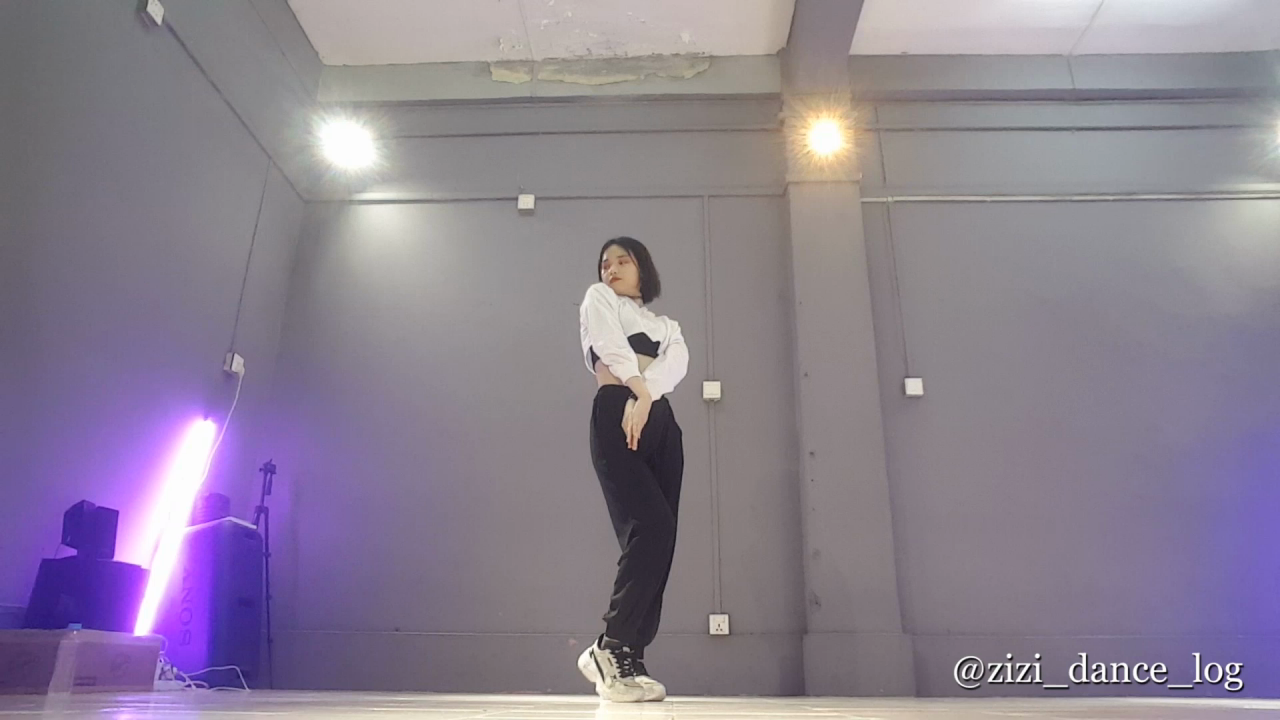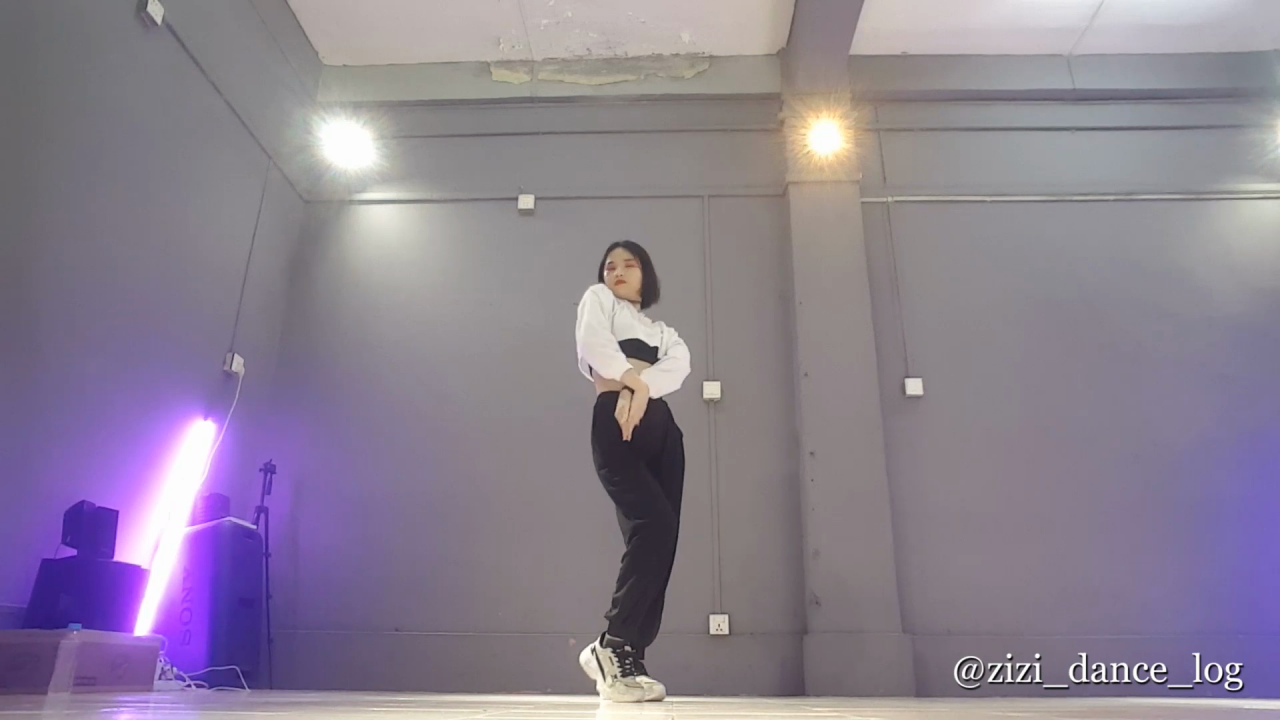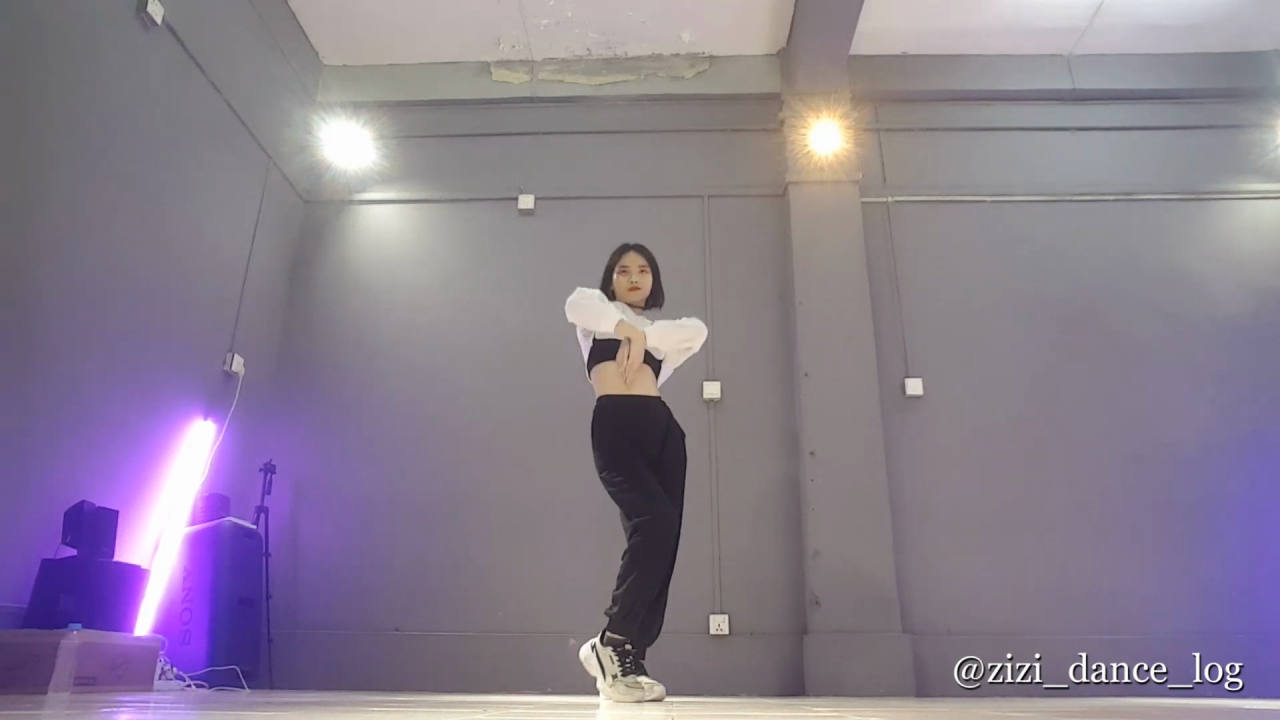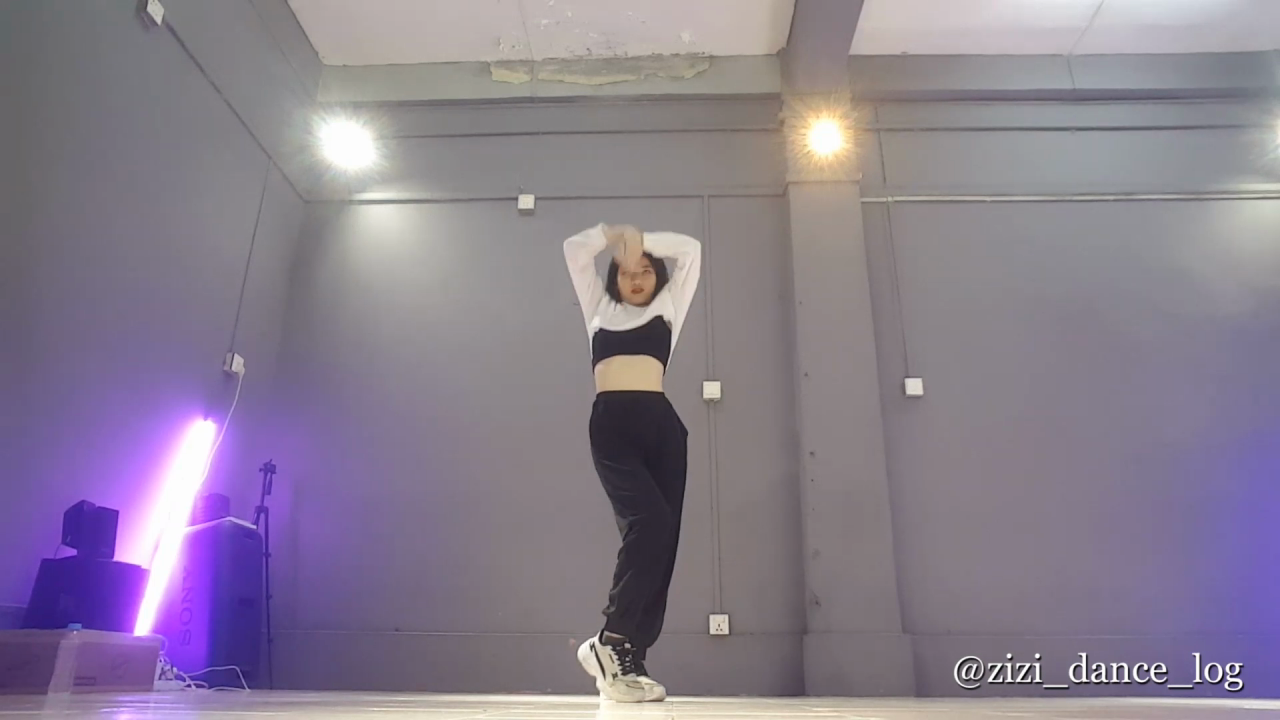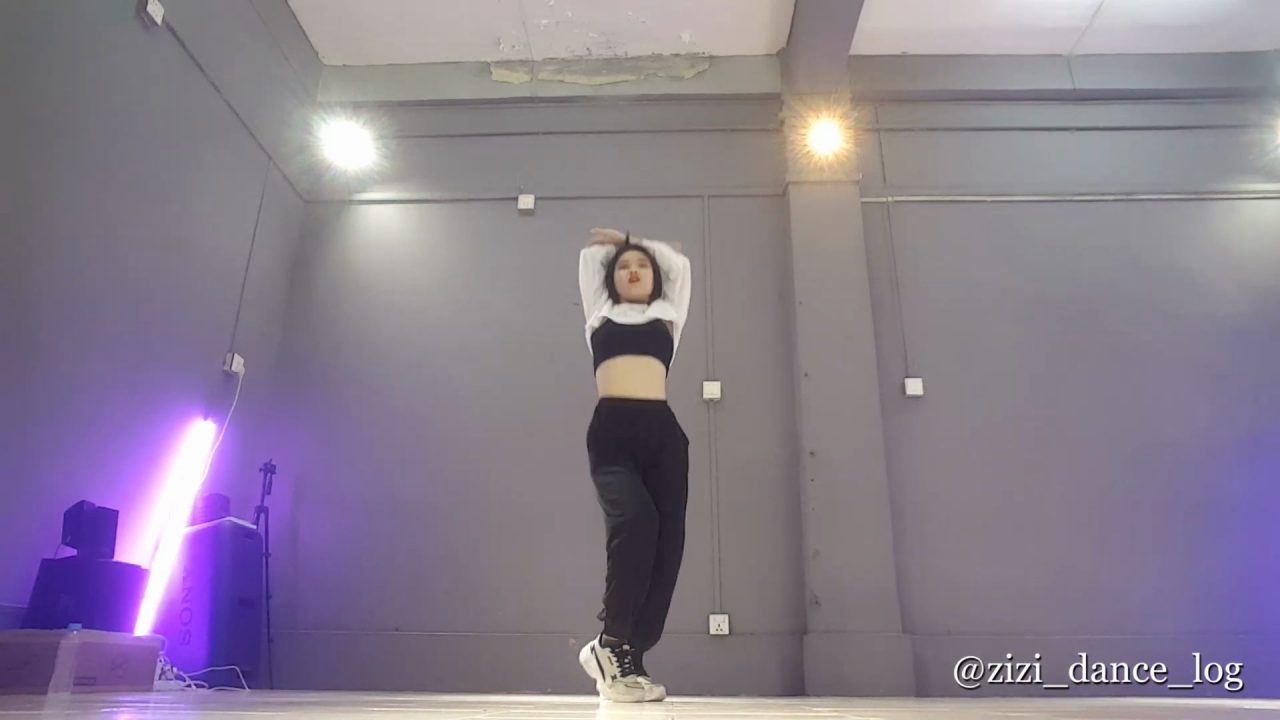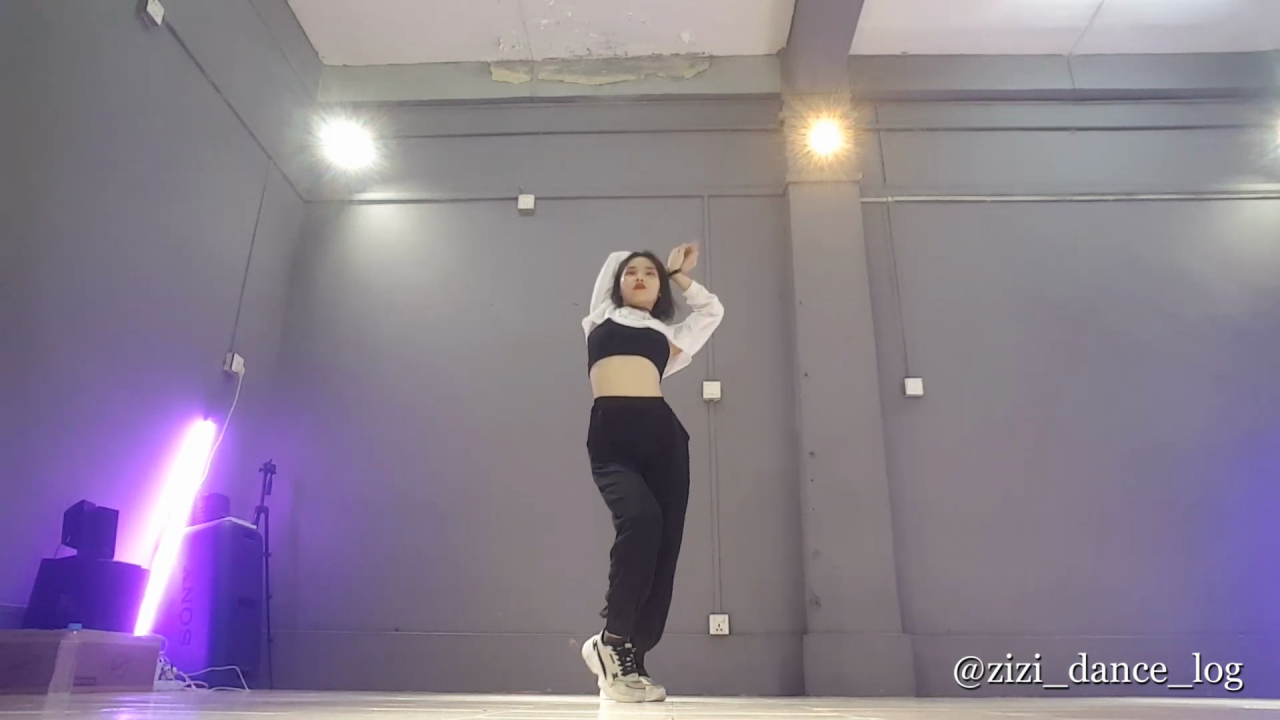
dt=0.7s
person 1, frame 1
left shoulder: (665, 324)
right shoulder: (599, 299)
left elbow: (676, 362)
right elbow: (611, 344)
left wrist: (645, 398)
right wrist: (637, 386)
left hip: (661, 421)
right hip: (616, 415)
left knee: (661, 535)
right knee: (650, 527)
left ankle: (627, 659)
right ankle: (611, 647)
person 1, frame 2
left shoulder: (662, 330)
right shoulder: (597, 299)
left elbow: (679, 366)
right elbow: (597, 343)
left wrist: (641, 390)
right wrist: (631, 384)
left hip: (660, 425)
right hip: (617, 421)
left knee: (662, 536)
right knee: (653, 526)
left ankle: (629, 659)
right ankle: (612, 644)
person 1, frame 3
left shoulder: (663, 330)
right shoulder: (600, 312)
left elbow: (696, 330)
right elbow: (577, 303)
left wrist: (644, 333)
right wrist: (626, 325)
left hip: (660, 427)
right hip: (614, 426)
left knee: (664, 536)
right knee: (653, 524)
left ankle: (629, 659)
right ankle: (611, 642)
person 1, frame 4
left shoulder: (668, 309)
right shoulder: (600, 308)
left elbow: (689, 249)
right elbow: (575, 247)
left wrist: (644, 240)
right wrist: (615, 235)
left hip: (661, 423)
right hip: (612, 425)
left knee: (663, 535)
right knee: (648, 523)
left ankle: (629, 657)
right ankle: (611, 642)
person 1, frame 5
left shoulder: (667, 313)
right shoulder: (601, 312)
left elbow: (679, 263)
right elbow: (590, 254)
left wrist: (630, 240)
right wrist: (620, 248)
left hip: (661, 432)
right hip: (611, 433)
left knee: (668, 541)
right knee: (635, 522)
left ankle: (627, 657)
right ankle: (611, 644)
person 1, frame 6
left shoulder: (668, 332)
right shoulder: (602, 314)
left elbow: (712, 310)
right elbow: (613, 259)
left wrist: (676, 272)
left hip: (662, 434)
right hip: (610, 437)
left knee: (666, 543)
right knee: (641, 520)
left ankle: (630, 657)
right ankle: (613, 641)
